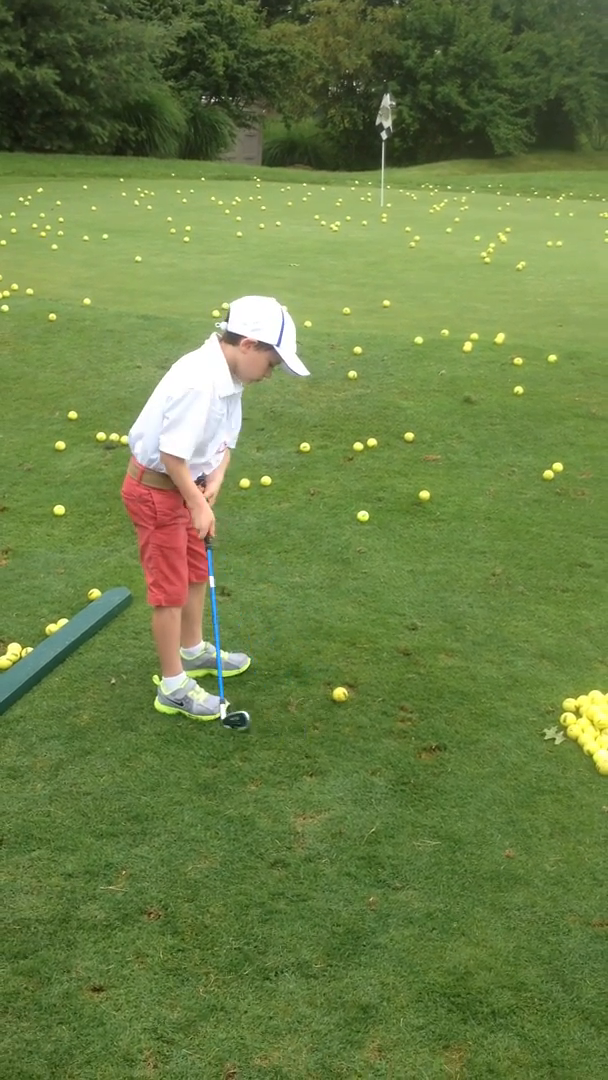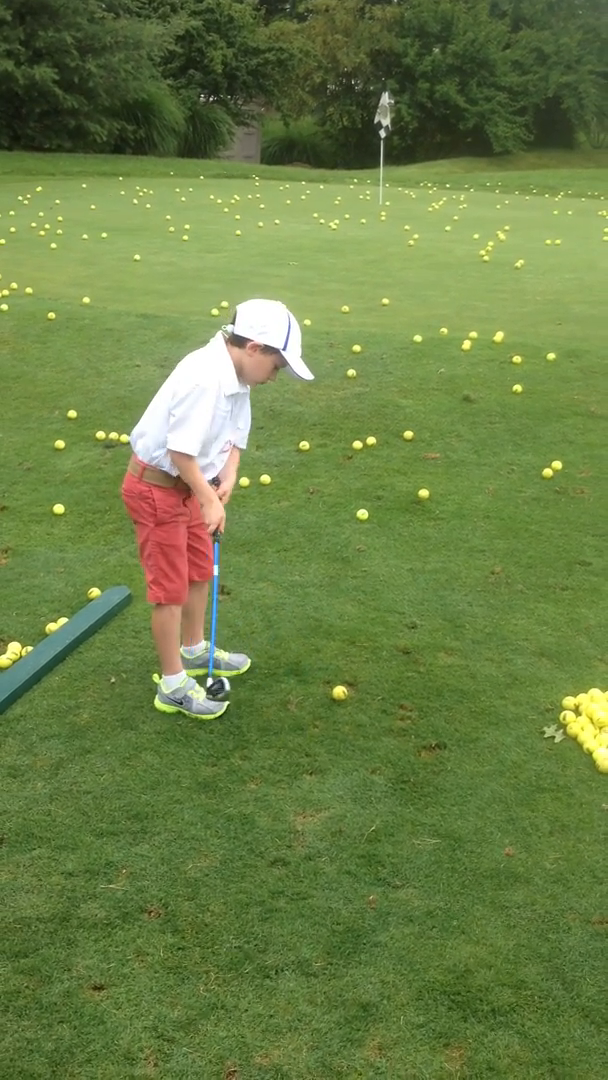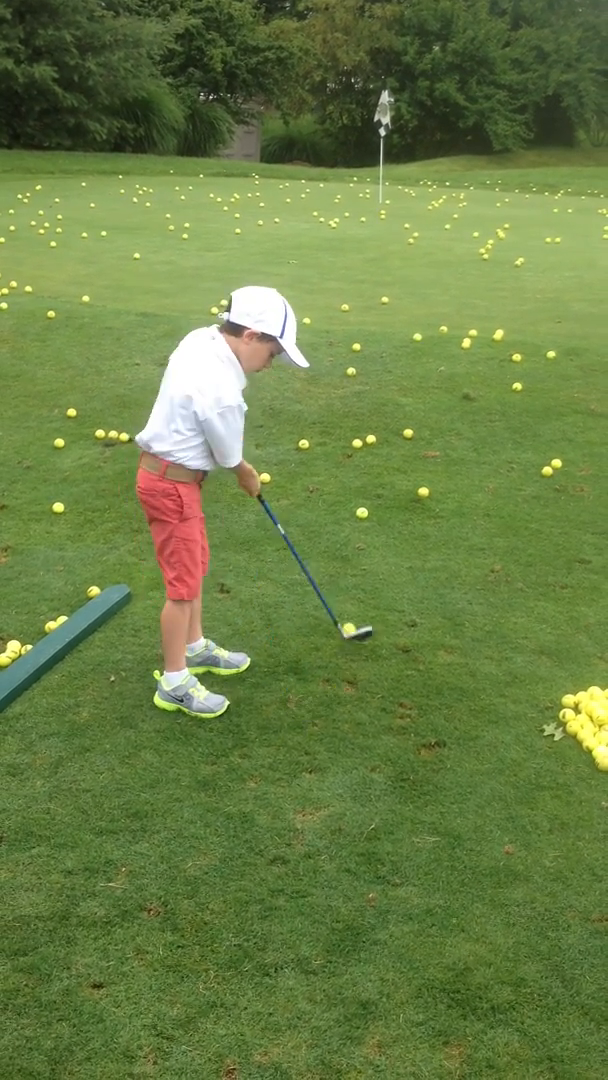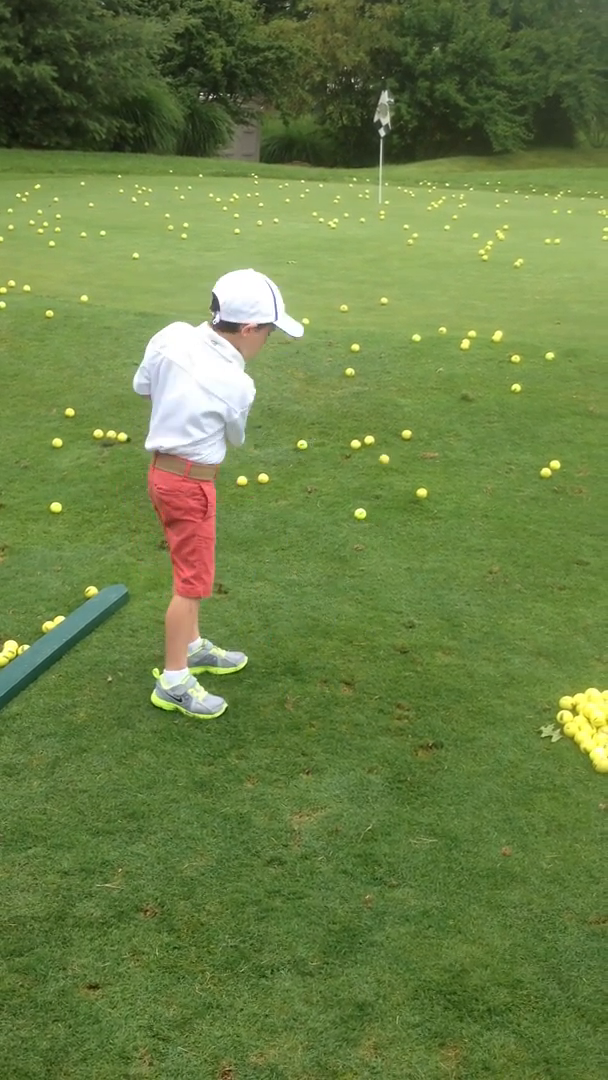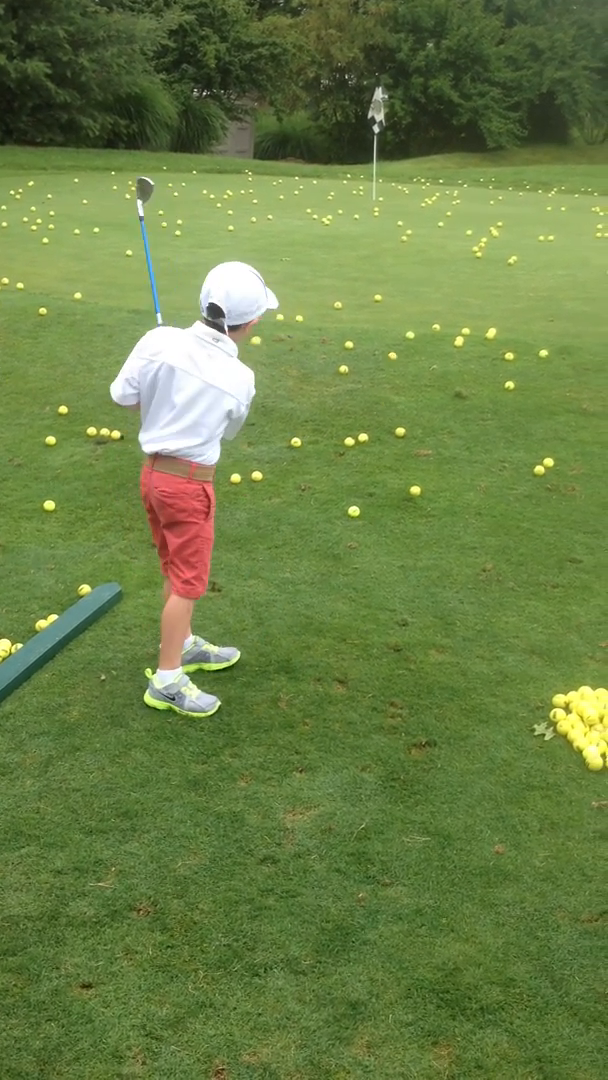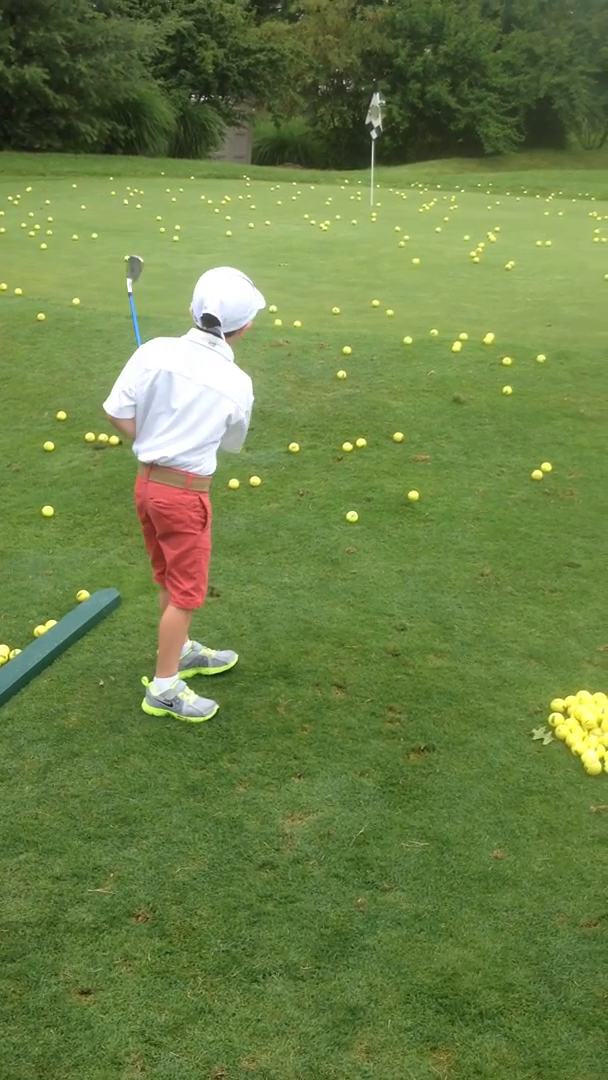
dt=0.2s
person 1, frame 1
left shoulder: (229, 378)
right shoulder: (200, 381)
left elbow: (225, 439)
right elbow: (171, 453)
left wrist: (215, 480)
right wrist: (198, 504)
left hip: (184, 486)
right hip: (154, 489)
left knee: (197, 572)
right knee: (170, 589)
left ankle: (195, 650)
right ankle: (173, 686)
person 1, frame 2
left shoulder: (231, 376)
right shoulder: (206, 380)
left elbow: (231, 441)
right elbow: (181, 452)
left wrist: (226, 482)
right wrist: (208, 502)
left hip: (176, 484)
right hip: (154, 487)
left knee: (199, 568)
right knee: (170, 585)
left ankle: (195, 650)
right ankle: (173, 684)
person 1, frame 3
left shoulder: (197, 341)
right shoulder: (222, 391)
right elbow: (226, 459)
right wrist: (248, 478)
left hip: (166, 469)
right hip: (171, 482)
left knee: (192, 566)
right knee: (183, 580)
left ankle: (194, 647)
right ankle: (173, 682)
person 1, frame 4
left shoulder: (171, 335)
right shoulder: (237, 386)
left elbow: (142, 384)
right elbow: (232, 439)
left hip: (162, 467)
right hip: (191, 481)
left knee: (189, 569)
right knee: (192, 579)
left ankle: (191, 646)
right ankle: (173, 680)
person 1, frame 5
left shoulder: (159, 341)
right shoulder: (239, 380)
left elbow: (123, 395)
left hip: (153, 470)
right hip: (189, 482)
left knee: (176, 569)
right knee: (188, 580)
left ankle: (183, 645)
right ankle: (166, 680)
person 1, frame 6
left shoulder: (155, 351)
right shoulder: (237, 385)
left elbow: (118, 414)
left wrist: (157, 441)
left hip: (147, 481)
right hip: (185, 492)
left knee: (170, 579)
right knee: (186, 590)
left ankle: (181, 651)
right ankle: (163, 687)
